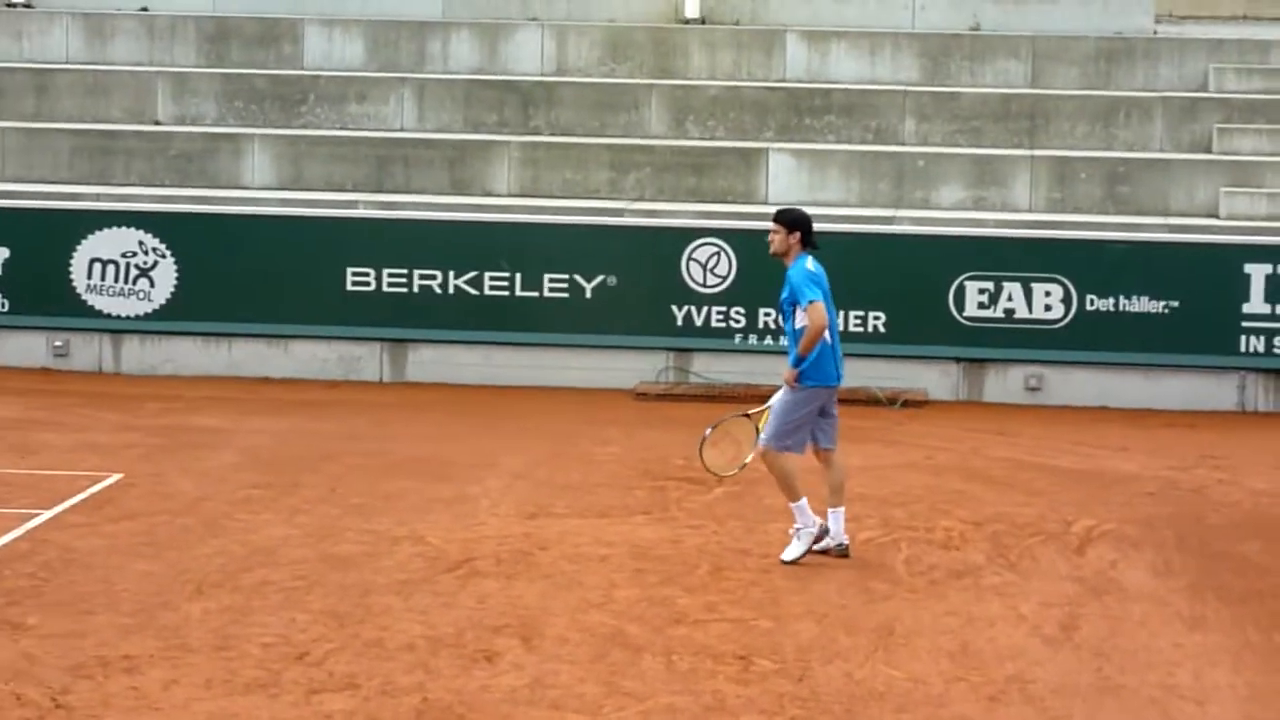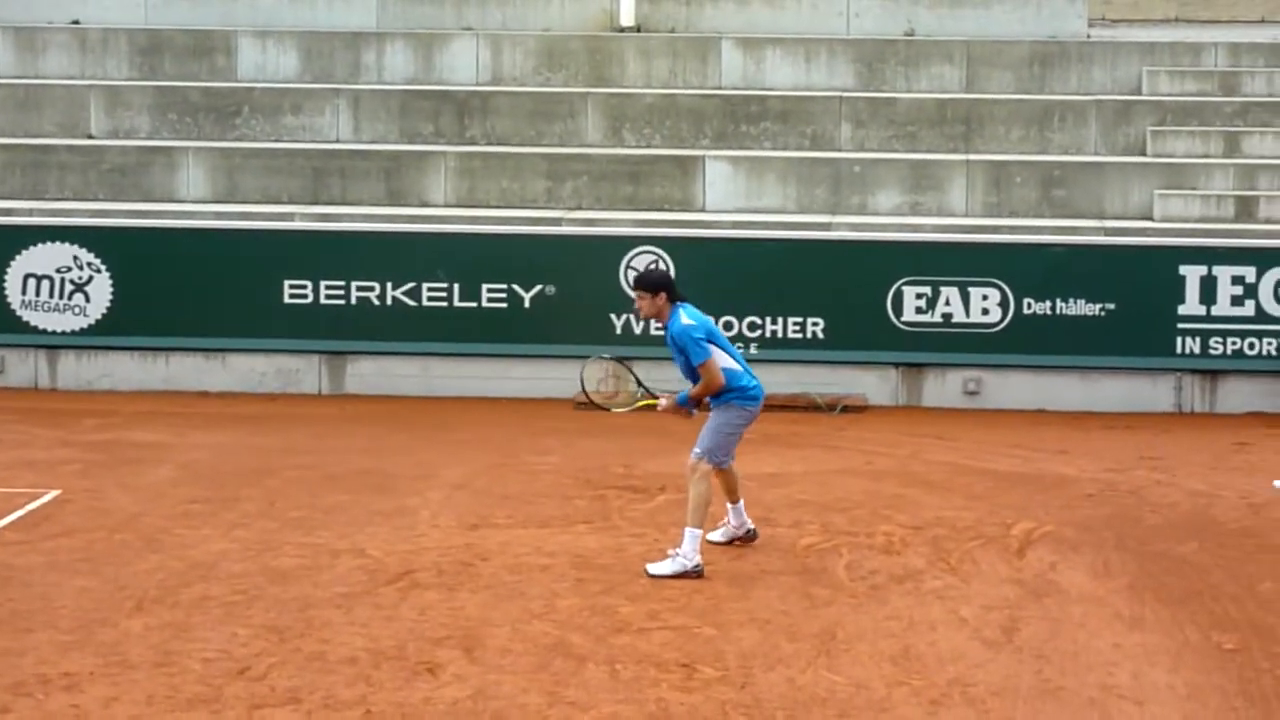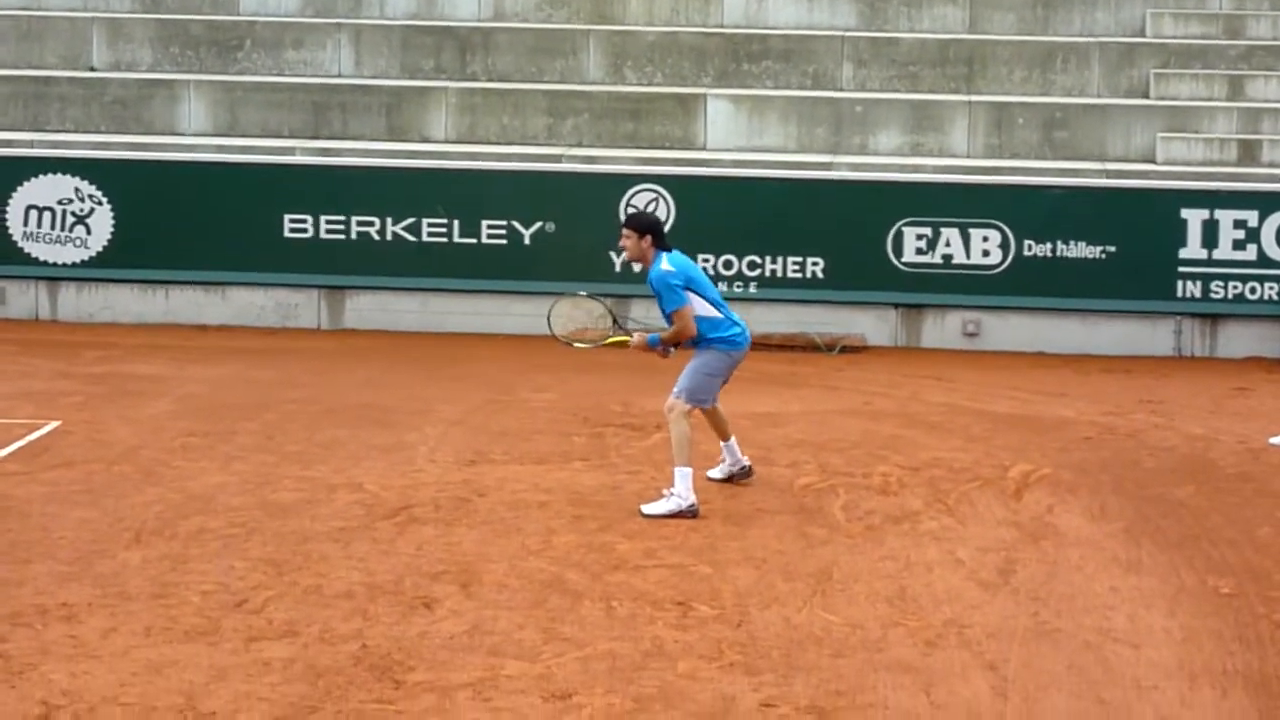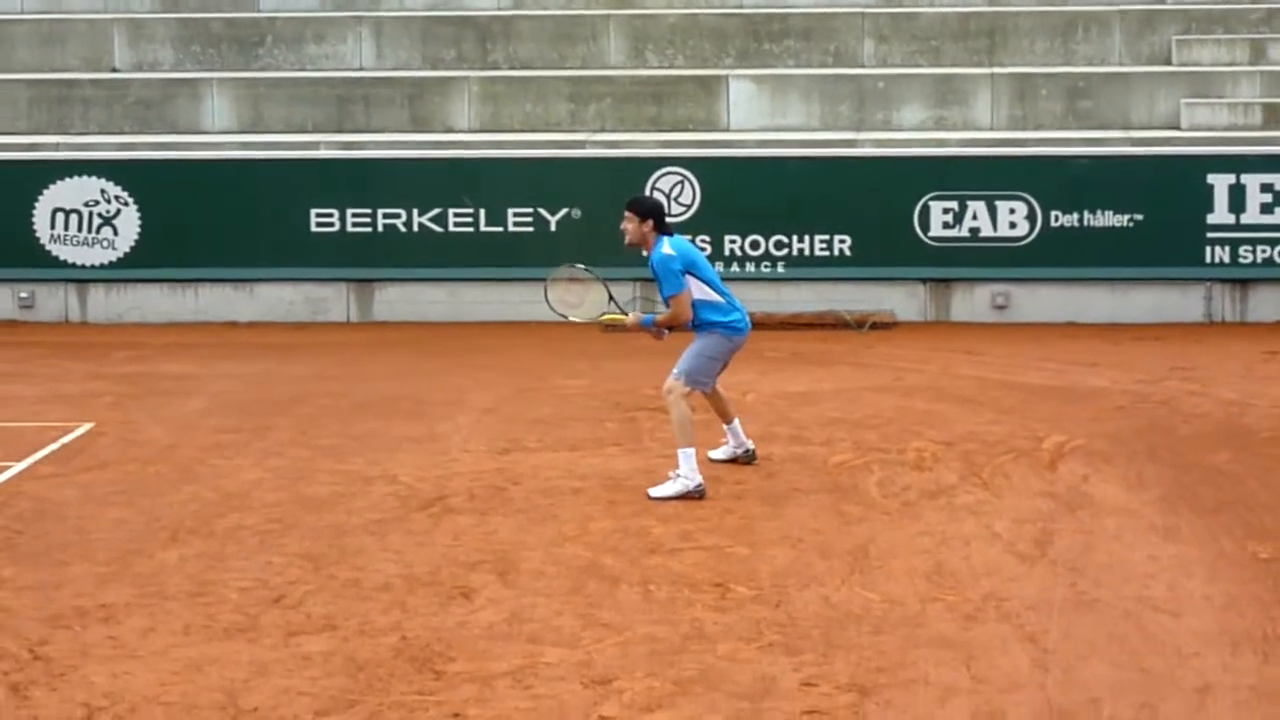
dt=0.7s
person 1, frame 1
left shoulder: (800, 273)
right shoulder: (809, 269)
left elbow: (819, 323)
left wrist: (795, 363)
left hip: (810, 378)
right hip: (825, 375)
left knee: (771, 448)
right knee: (825, 452)
left ankle: (808, 524)
right ankle: (836, 534)
person 1, frame 2
left shoulder: (683, 328)
right shoulder: (682, 313)
left elbow: (715, 381)
left wrist: (681, 401)
right wrist: (690, 398)
left hip: (737, 398)
right hip: (738, 394)
left knee: (698, 467)
right knee: (717, 460)
left ankle: (688, 556)
right ankle: (740, 525)
person 1, frame 3
left shoulder: (662, 273)
right shoulder: (672, 259)
left elbow: (687, 329)
left wrist: (651, 341)
right wrist: (669, 341)
left hip: (721, 344)
right hip: (730, 337)
left knee: (676, 408)
right knee: (701, 400)
left ankle: (683, 497)
right ankle: (735, 463)
person 1, frame 4
left shoulder: (663, 257)
right shoulder: (673, 244)
left elbow: (682, 315)
left wrist: (646, 322)
right wrist: (664, 323)
left hip: (721, 329)
right hip: (730, 323)
left knee: (674, 390)
right knee: (703, 382)
left ankle: (689, 478)
right ankle: (740, 446)
